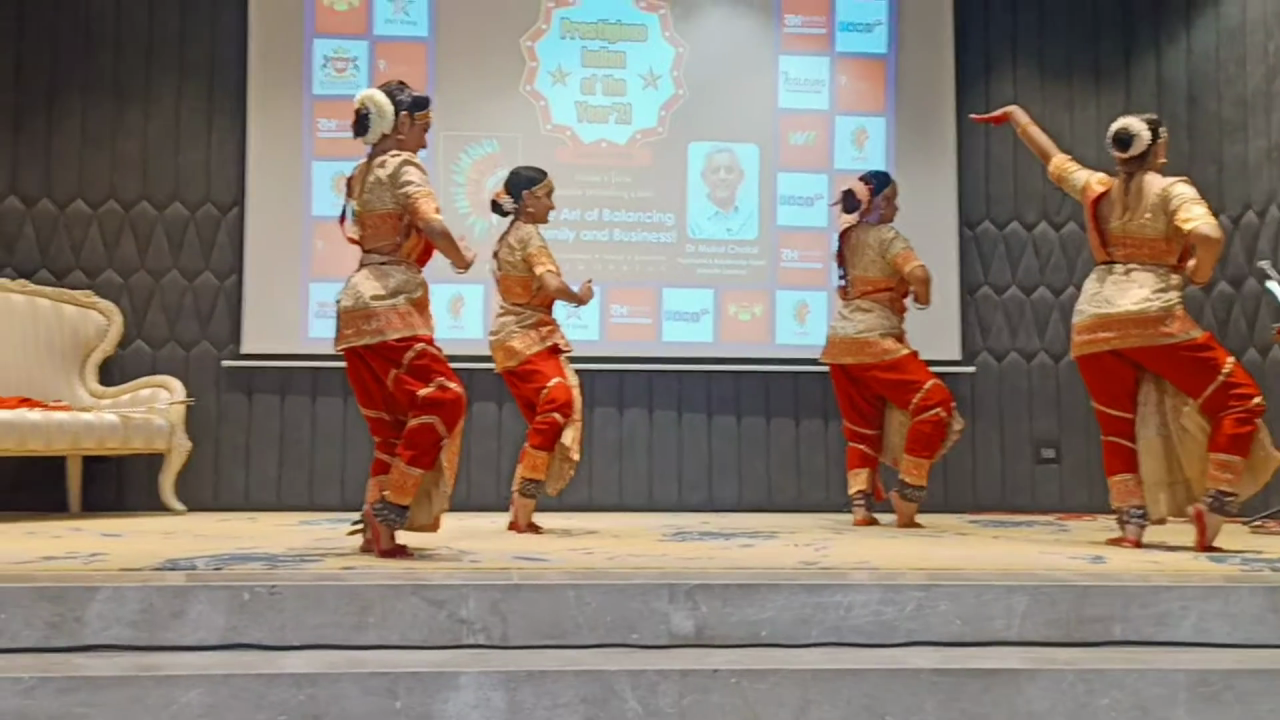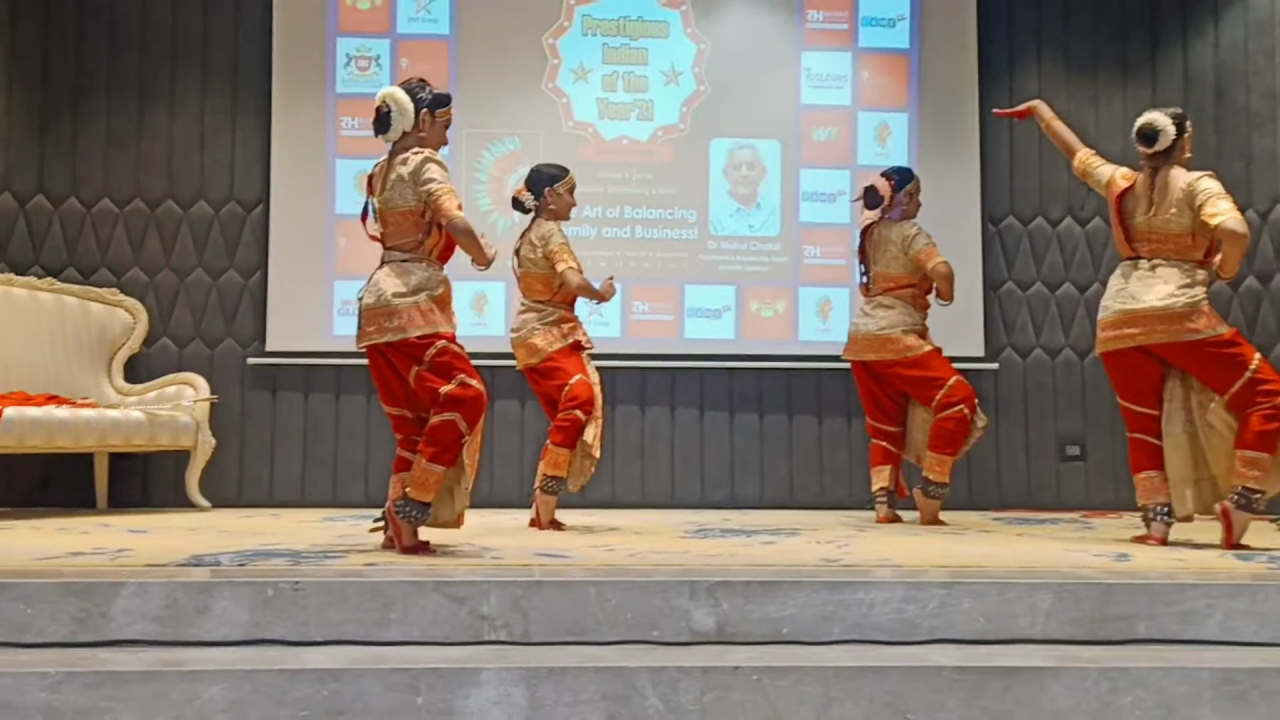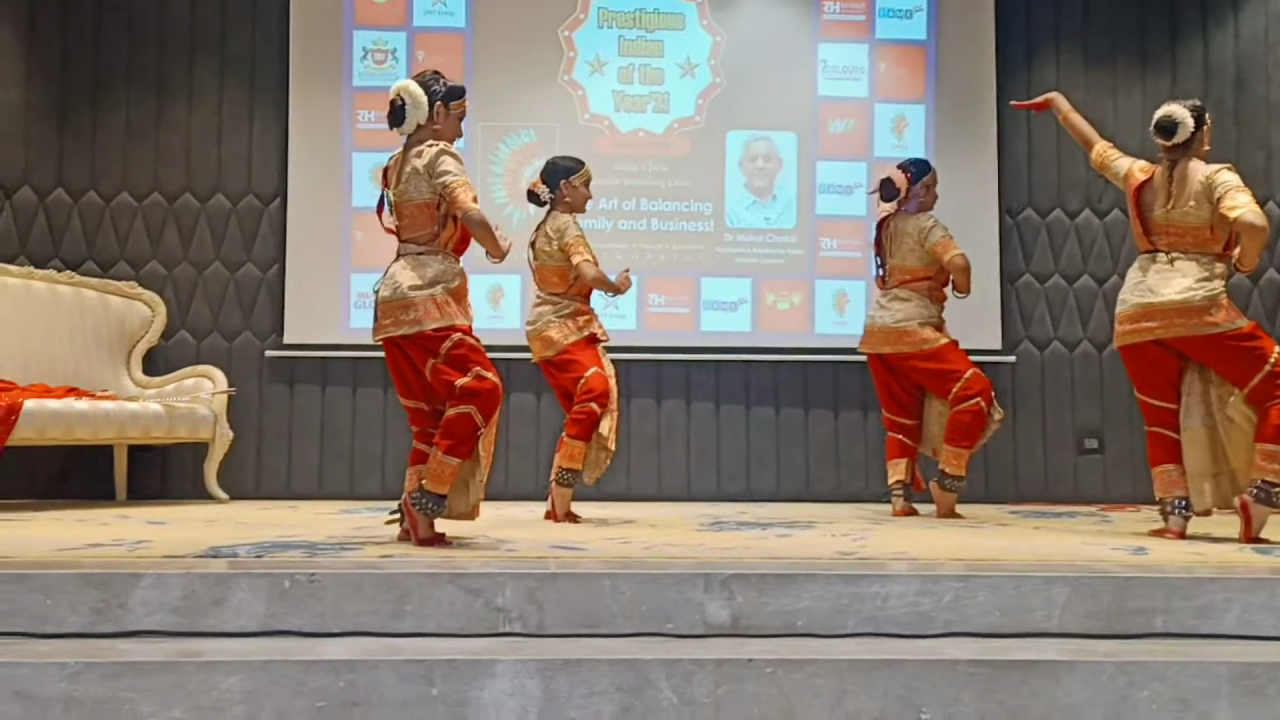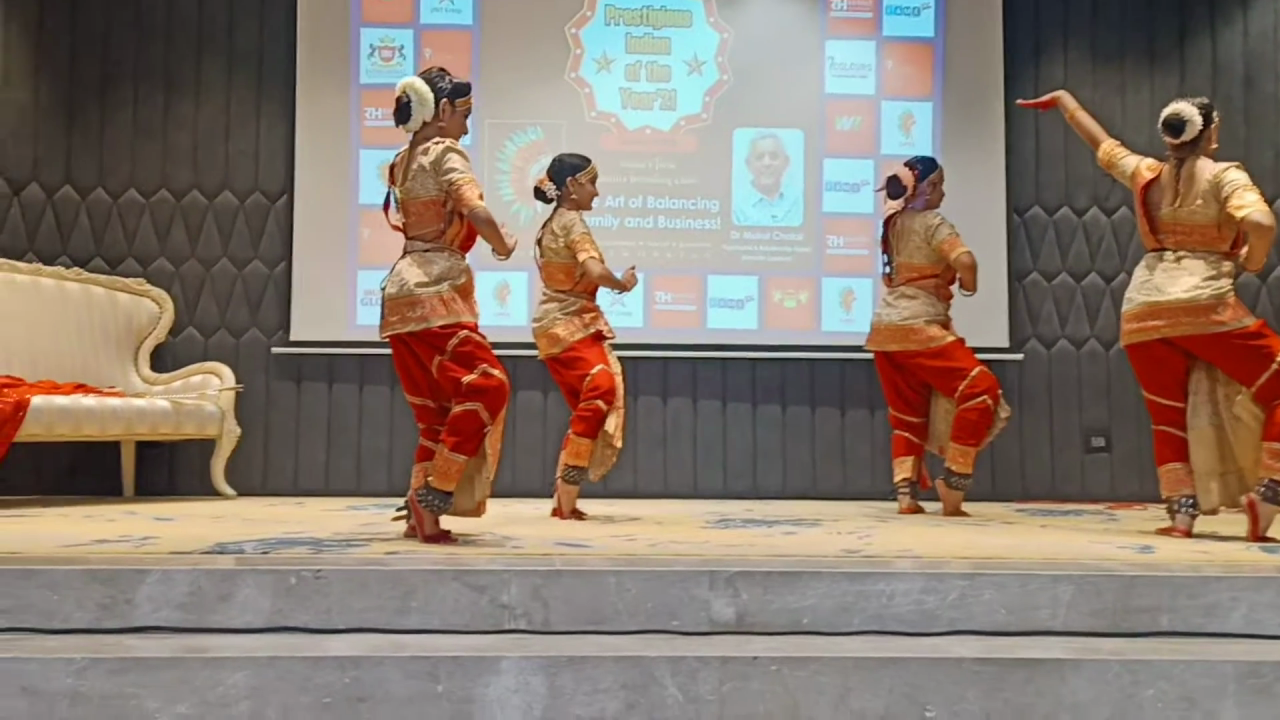
dt=0.1s
person 1, frame 1
left shoulder: (362, 173)
right shoulder: (403, 165)
right elbow: (431, 224)
right wrist: (461, 259)
left hip: (360, 306)
right hip: (390, 306)
left knee: (394, 421)
right knee: (442, 400)
left ankle: (376, 523)
right ankle: (388, 512)
person 1, frame 2
left shoulder: (383, 170)
right shoulder: (424, 163)
right elbow: (454, 221)
right wrist: (483, 256)
left hip: (382, 302)
right hip: (411, 303)
left knee: (415, 419)
right knee: (463, 397)
left ankle: (397, 521)
right ankle: (409, 508)
person 1, frame 3
left shoulder: (397, 163)
right shoulder: (439, 156)
right elbow: (470, 214)
right wrist: (497, 249)
left hip: (398, 295)
right hip: (427, 296)
left knee: (432, 411)
right knee: (479, 390)
left ankle: (414, 514)
right ankle: (426, 499)
person 1, frame 4
left shoulder: (404, 160)
right shoulder: (445, 153)
right elbow: (476, 212)
right wrist: (504, 246)
left hip: (404, 291)
right hip: (434, 293)
left knee: (438, 408)
right knee: (486, 387)
left ankle: (420, 510)
right ankle: (432, 497)
person 2, frame 1
left shoulder: (1094, 188)
right shoulder: (1172, 190)
left elbow: (1050, 156)
right elbow: (1209, 236)
left wrist: (1015, 113)
right wrist: (1199, 274)
left hip: (1093, 324)
right hip: (1153, 318)
left knee: (1118, 428)
right knee: (1241, 401)
left ankle: (1131, 524)
right ankle: (1212, 505)
person 2, frame 2
left shoulder: (1119, 183)
right shoulder: (1198, 185)
left elbow: (1076, 151)
right elbow: (1235, 232)
left wrist: (1039, 109)
right wrist: (1226, 269)
left hip: (1117, 319)
right hip: (1179, 315)
left knee: (1143, 425)
left ankle: (1156, 521)
right ankle: (1239, 502)
person 2, frame 3
left shoulder: (1137, 175)
right shoulder: (1216, 177)
left elbow: (1092, 143)
left wrist: (1056, 100)
left hip: (1135, 313)
right hip: (1197, 307)
left knee: (1162, 418)
left ankle: (1175, 515)
person 2, frame 4
left shoulder: (1144, 173)
right shoulder: (1224, 176)
left elbow: (1100, 141)
left wrist: (1063, 98)
left hip: (1142, 311)
right hip: (1203, 306)
left knee: (1168, 417)
left ankle: (1181, 513)
person 3, frame 1
left shoulder: (508, 237)
right shoulder: (529, 235)
right elbow: (553, 285)
right wrist: (580, 297)
left hip: (515, 339)
right hip: (527, 339)
left knee: (546, 418)
right knee: (558, 403)
left ankle: (521, 511)
right ankle: (524, 509)
person 3, frame 2
left shoulder: (529, 234)
right shoulder: (550, 232)
right elbow: (575, 282)
right wrist: (602, 294)
left hip: (535, 335)
right hip: (548, 336)
left knee: (568, 414)
right knee: (580, 400)
left ankle: (542, 507)
right ankle: (545, 507)
person 3, frame 3
left shoulder: (544, 227)
right shoulder: (565, 224)
right elbow: (590, 275)
right wrist: (617, 287)
left hip: (551, 329)
right hip: (564, 329)
left knee: (583, 407)
right knee: (595, 393)
left ankle: (558, 500)
right ankle: (561, 499)
person 3, frame 4
left shoulder: (552, 224)
right shoulder: (572, 222)
right elbow: (596, 272)
right wrist: (623, 284)
left hip: (557, 325)
right hip: (570, 326)
left knee: (588, 403)
right knee: (601, 390)
left ankle: (564, 496)
right ankle: (567, 495)
person 4, frame 1
left shoulder: (849, 237)
right shoulder: (886, 236)
right elbow: (919, 274)
right wrist: (922, 297)
left hip: (840, 340)
right hip: (873, 340)
left knee: (862, 426)
right knee: (935, 404)
left ankle: (861, 507)
right ankle: (907, 499)
person 4, frame 2
left shoulder: (871, 233)
right shoulder: (909, 232)
right elbow: (942, 271)
right wrist: (945, 294)
left hip: (862, 337)
right hip: (896, 337)
left knee: (884, 423)
right knee: (958, 400)
left ankle: (884, 504)
right ankle: (930, 496)
person 4, frame 3
left shoulder: (887, 225)
right shoulder: (926, 224)
right elbow: (959, 263)
right wrist: (961, 287)
left hip: (878, 329)
right hip: (912, 329)
left knee: (901, 416)
right knee: (975, 393)
left ankle: (900, 498)
right ankle: (947, 490)
person 4, frame 4
left shoulder: (894, 222)
right shoulder: (932, 222)
right elbow: (965, 261)
right wrist: (969, 285)
left hip: (885, 327)
right hip: (919, 327)
left knee: (907, 414)
right knee: (982, 390)
left ankle: (906, 495)
right ankle: (952, 488)
